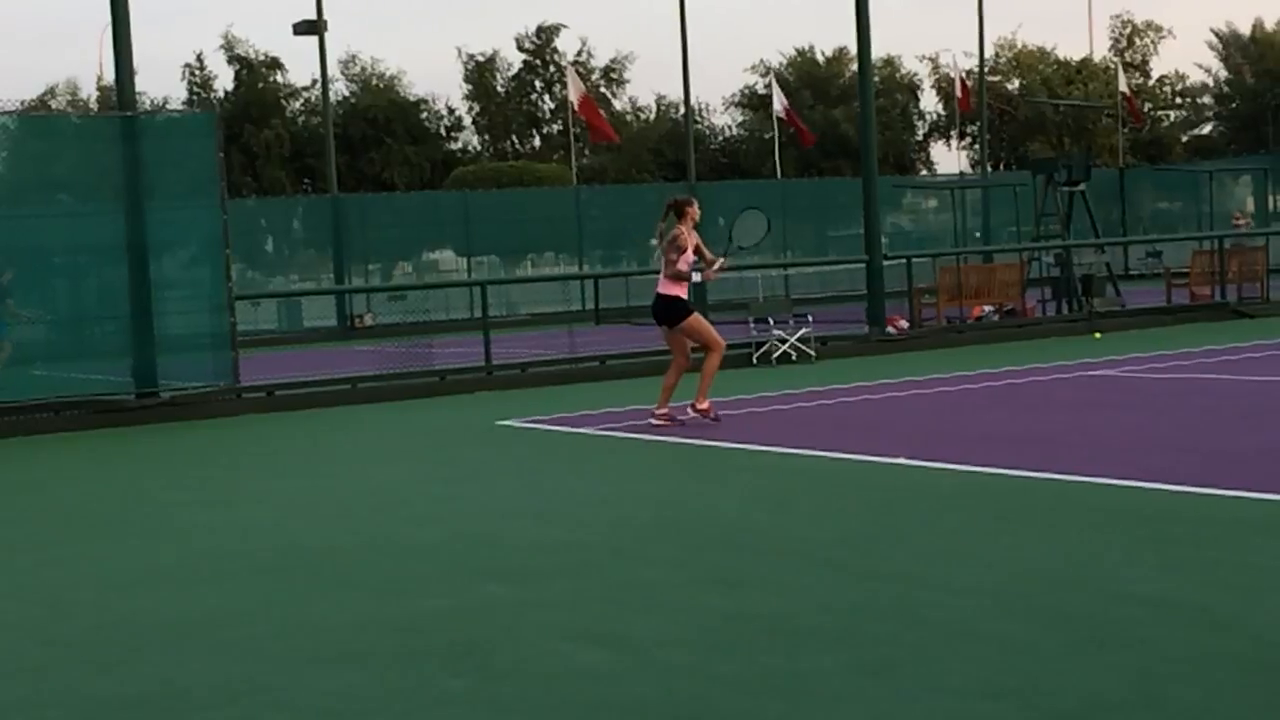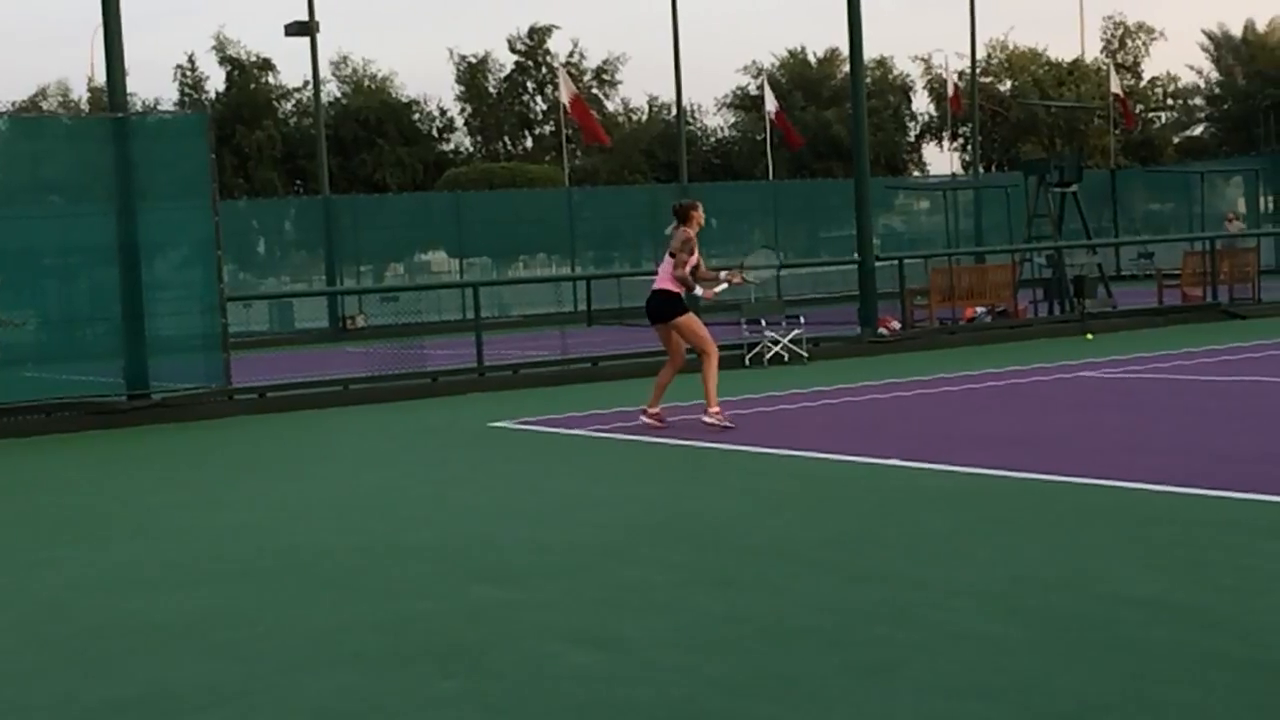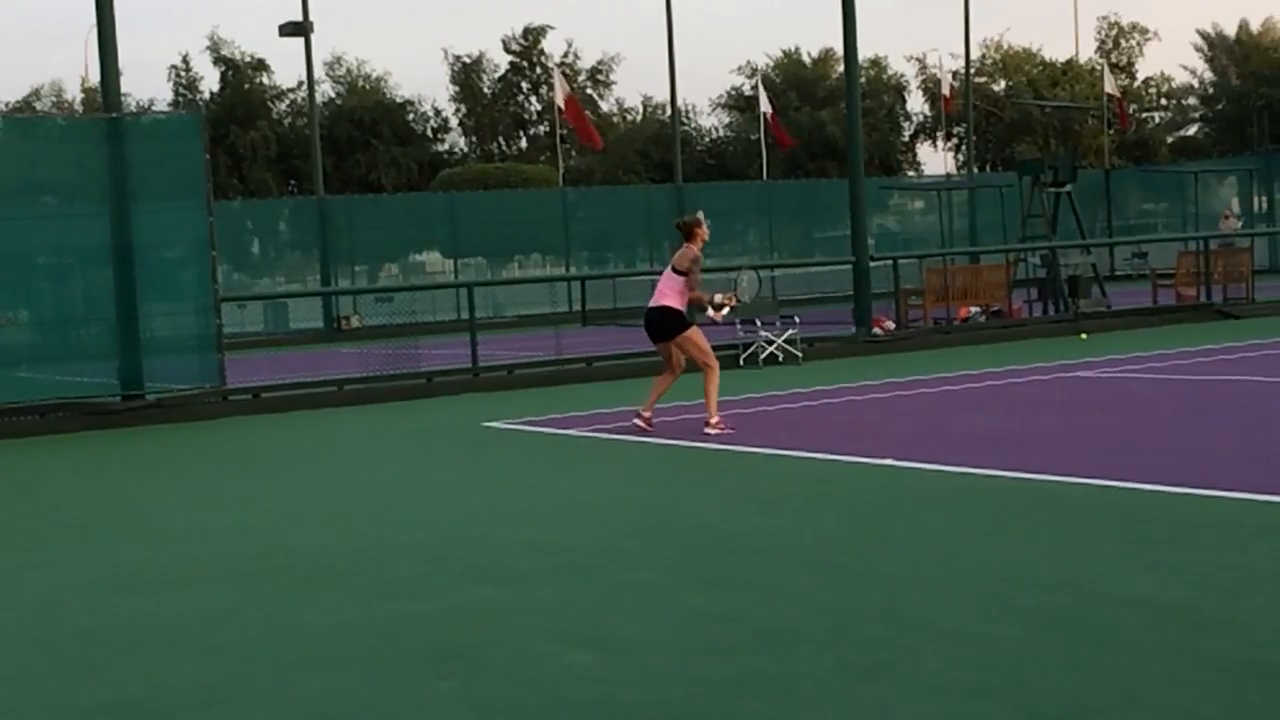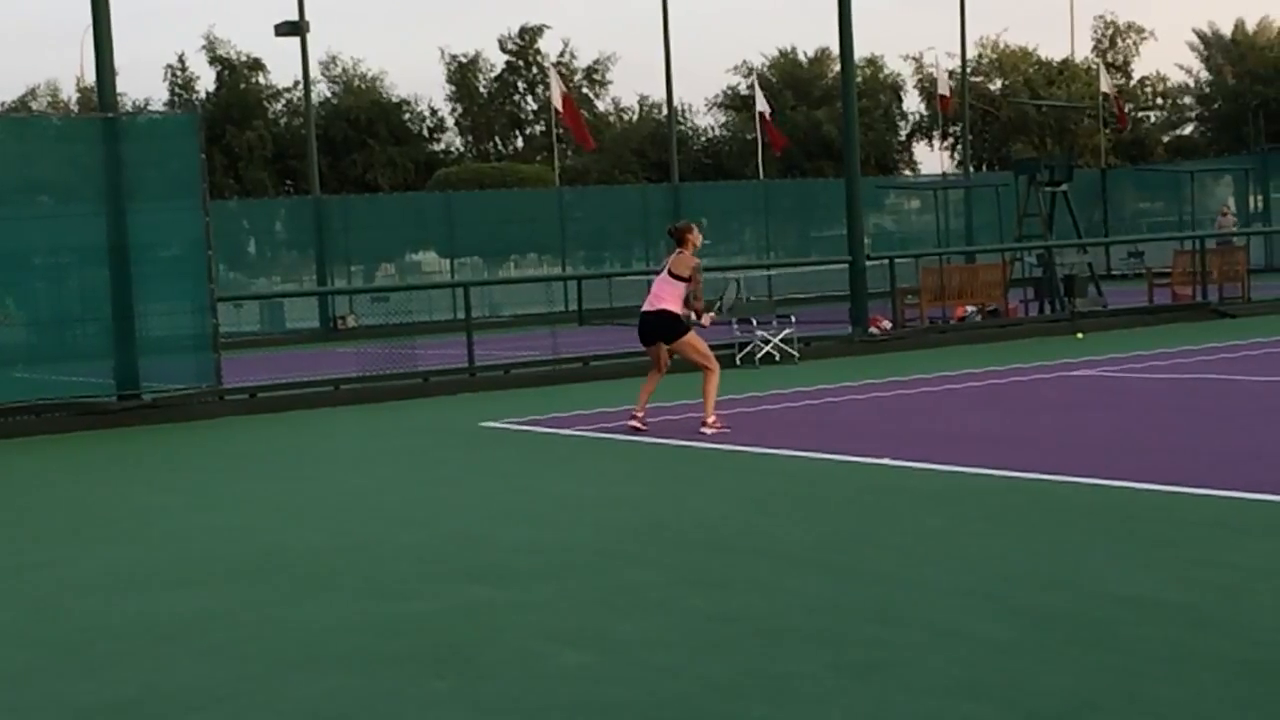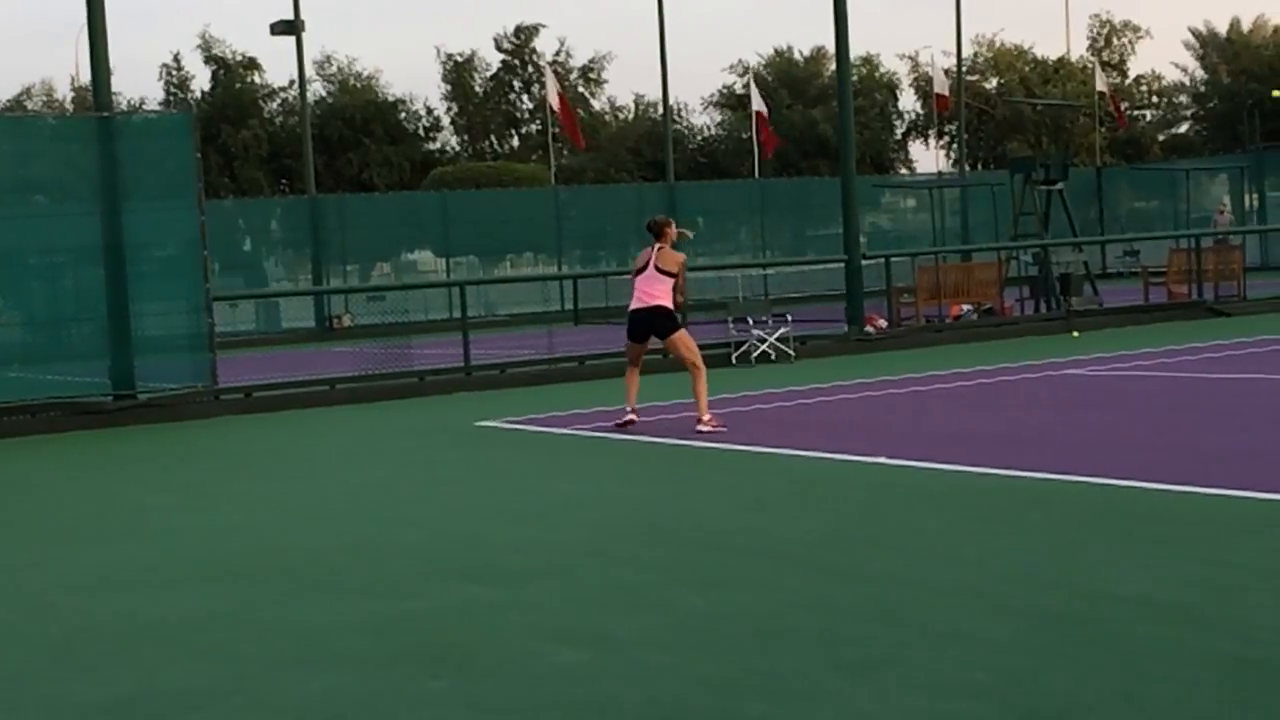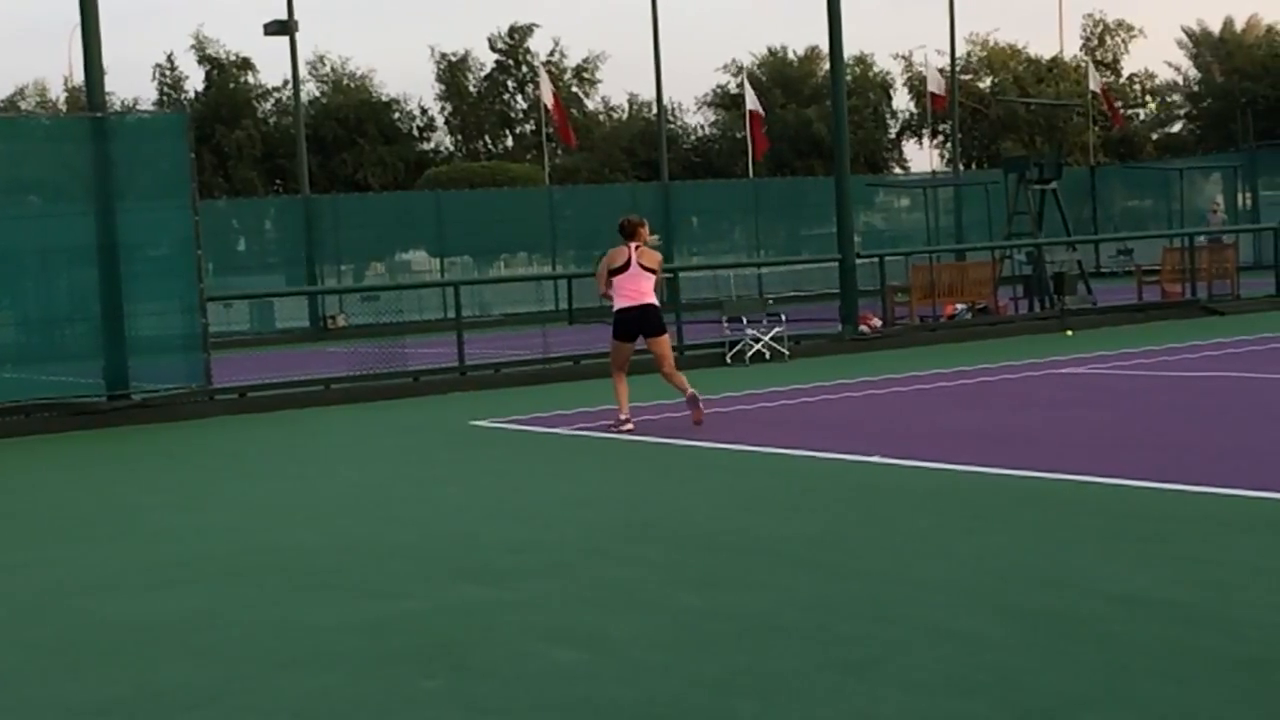
dt=0.5s
person 1, frame 1
left shoulder: (692, 235)
right shoulder: (677, 236)
left elbow: (709, 261)
right elbow: (669, 272)
left wrist: (719, 262)
right wrist: (699, 276)
left hip: (666, 304)
right hip: (672, 303)
left knee: (682, 360)
right knee: (717, 346)
left ankle: (660, 412)
right ankle: (701, 403)
person 1, frame 2
left shoulder: (686, 238)
right shoulder: (688, 238)
left elbow: (700, 273)
right elbow: (678, 273)
left wrist: (726, 276)
right wrist: (699, 292)
left hip: (657, 302)
right hip: (668, 300)
left knee: (677, 358)
right knee: (710, 351)
left ankle: (652, 410)
right ankle: (712, 410)
person 1, frame 3
left shoulder: (683, 253)
right shoulder: (694, 256)
right elbow: (694, 294)
left wrist: (718, 299)
right wrist: (710, 311)
left hip: (653, 317)
right hip: (670, 316)
left knee: (675, 368)
right knee: (711, 365)
left ankle: (644, 413)
right ankle: (713, 421)
person 1, frame 4
left shoulder: (670, 259)
right shoulder: (693, 263)
right elbow: (696, 303)
left wrist: (690, 315)
right wrist: (701, 317)
left hip: (646, 321)
right hip: (667, 320)
left knee: (659, 368)
right knee: (711, 367)
left ankle: (638, 414)
right ankle: (709, 420)
person 1, frame 5
left shoulder: (642, 255)
right shoulder: (678, 258)
right elbow: (679, 298)
left hip: (636, 316)
right hip: (662, 316)
left knee: (633, 365)
right knee: (697, 367)
left ankle: (630, 410)
right ankle: (704, 418)
person 1, frame 6
left shoulder: (612, 254)
right shoulder: (655, 256)
left elbow: (602, 291)
left hip: (623, 316)
right hip: (649, 313)
left knee: (618, 371)
right knee: (668, 370)
left ankle: (624, 417)
right ankle: (689, 393)
